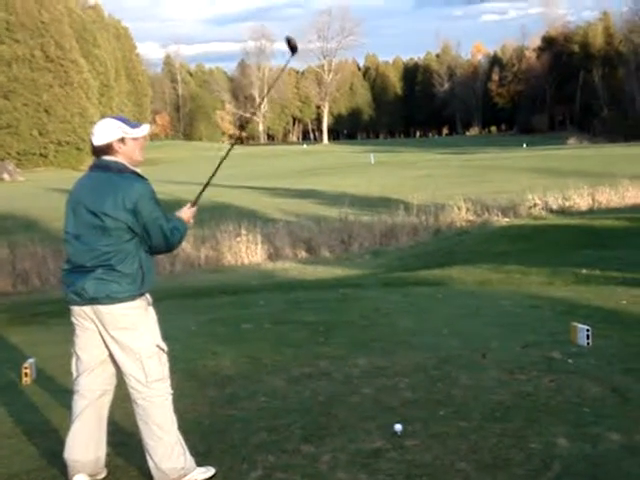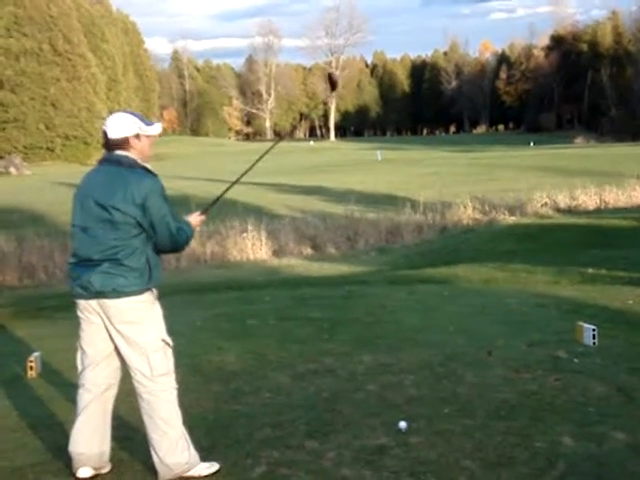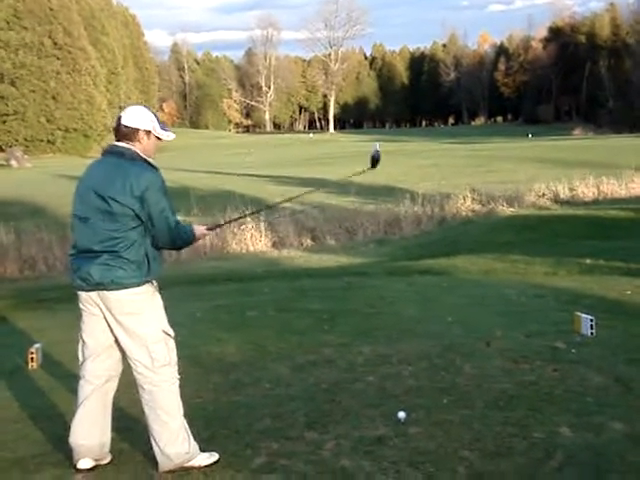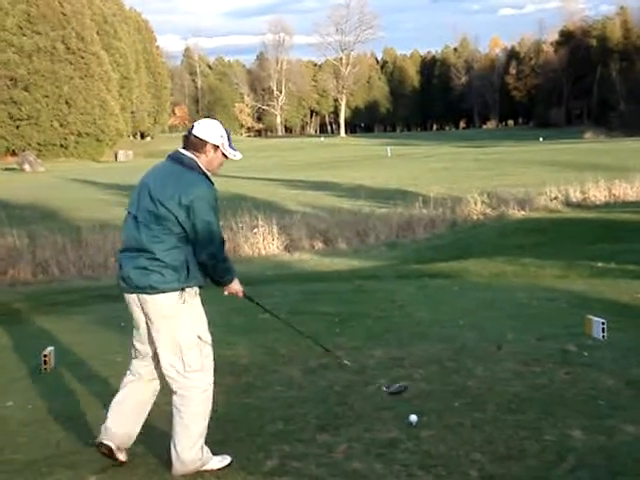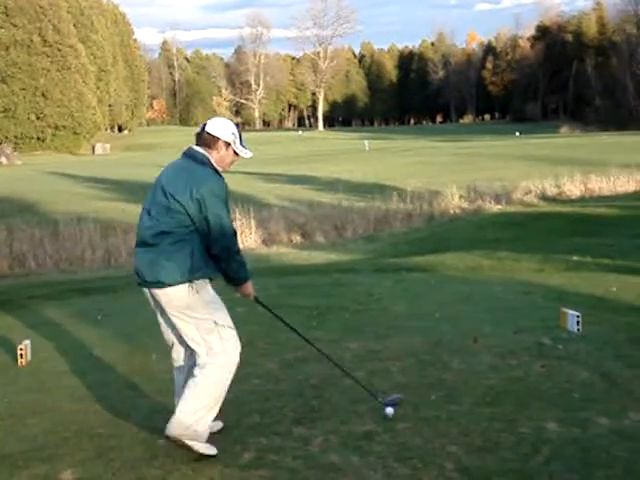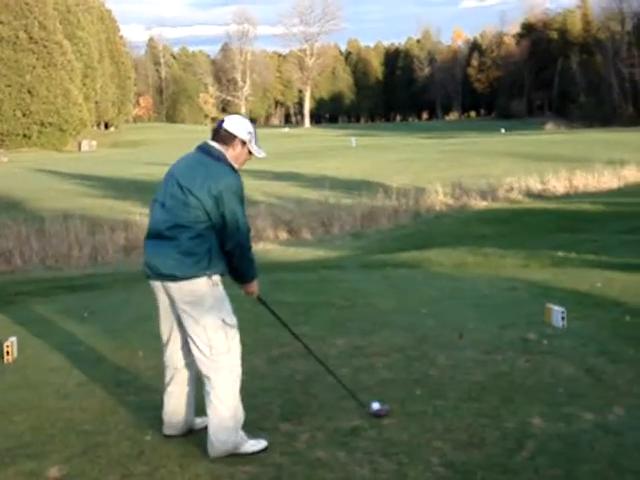
dt=0.5s
person 1, frame 1
left shoulder: (81, 187)
right shoulder: (134, 188)
right elbow: (163, 240)
left wrist: (167, 220)
right wrist: (181, 221)
left hip: (83, 298)
right hip: (122, 300)
left knee: (89, 382)
right knee: (150, 383)
person 1, frame 2
left shoulder: (89, 182)
right shoulder: (143, 183)
right elbow: (169, 240)
left wrist: (177, 225)
right wrist: (188, 226)
left hip: (88, 291)
right hip: (129, 294)
left knee: (94, 376)
right knee: (156, 378)
person 1, frame 3
left shoulder: (92, 172)
right shoulder: (144, 176)
right elbow: (166, 235)
right wrist: (192, 233)
left hip: (89, 283)
right hip: (129, 286)
left knee: (95, 368)
right knee: (157, 369)
left ankle: (87, 449)
right ankle: (175, 451)
person 1, frame 4
left shoulder: (155, 174)
right shoulder: (197, 187)
right elbow: (209, 247)
right wrist: (228, 279)
left hip: (136, 283)
right hip: (170, 290)
left knee: (146, 363)
right knee: (193, 372)
left ankle: (116, 435)
right ankle: (189, 456)
person 1, frame 5
left shoulder: (172, 171)
right shoulder: (208, 182)
right elbow: (222, 241)
right wrist: (241, 279)
left hip: (153, 275)
right hip: (182, 280)
left knee: (185, 352)
right knee: (222, 350)
left ankle: (193, 417)
right ankle: (189, 424)
person 1, frame 6
left shoulder: (183, 164)
right shoulder: (225, 178)
right elbow: (235, 237)
right wrist: (248, 277)
left hip: (161, 270)
right hip: (194, 276)
left knee: (178, 348)
right knee: (221, 354)
left ankle: (177, 419)
right ankle: (225, 437)
